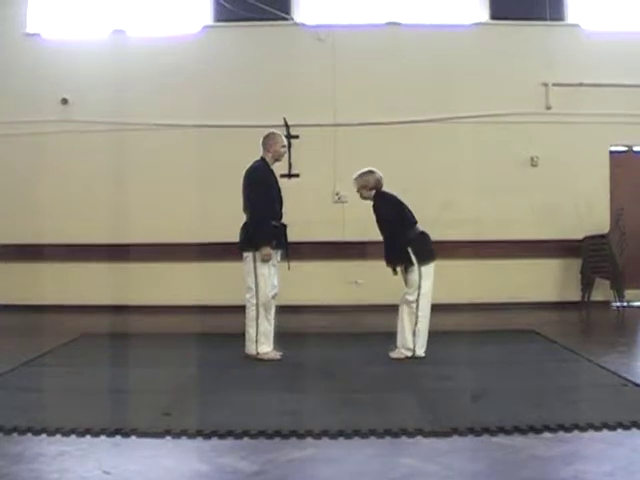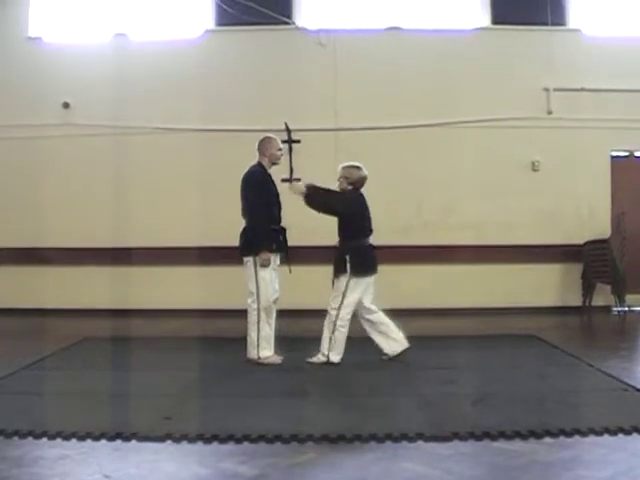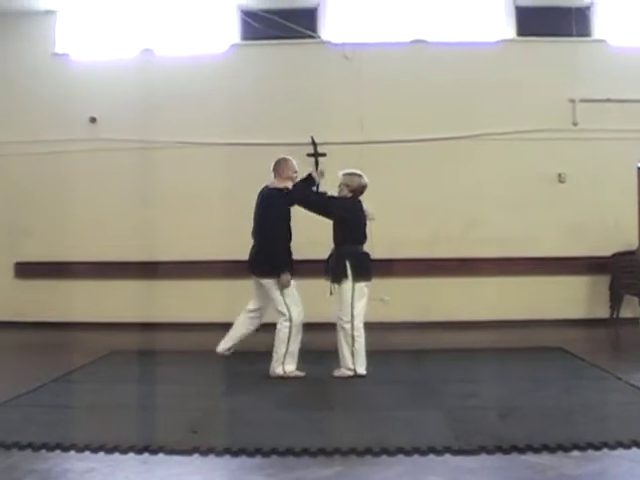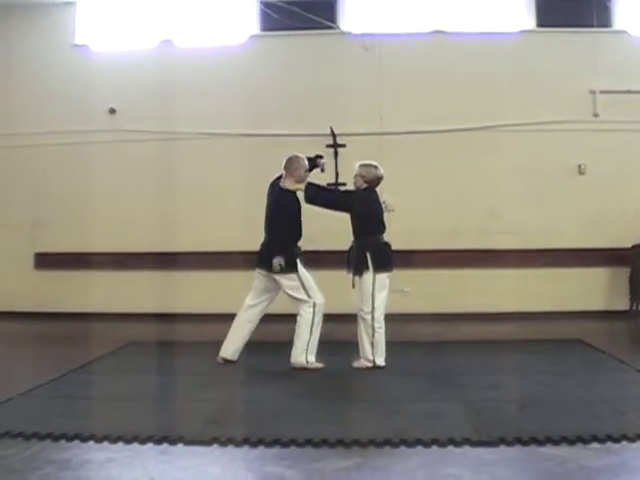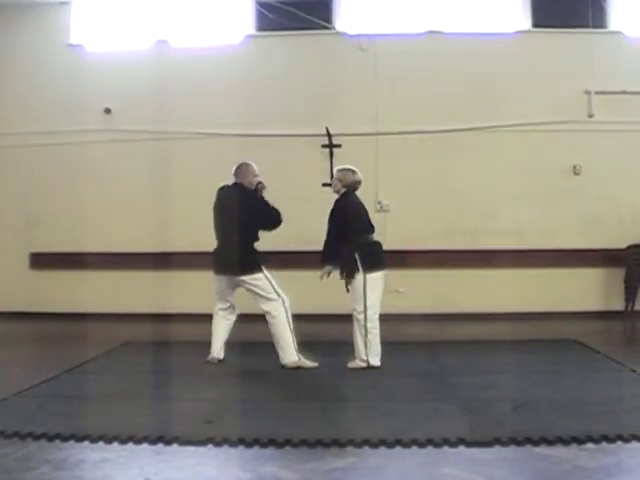
dt=1s
person 1, frame 1
left shoulder: (265, 171)
right shoulder: (258, 171)
right elbow: (256, 211)
right wrist: (264, 244)
left hip: (267, 241)
right hip: (259, 243)
left knee: (268, 293)
right knee: (260, 295)
left ankle: (263, 344)
right ankle: (257, 347)
person 1, frame 2
left shoulder: (262, 176)
right shoulder: (255, 176)
right elbow: (254, 217)
right wrist: (262, 249)
left hip: (267, 246)
right hip: (258, 248)
left knee: (269, 298)
right knee: (261, 300)
left ankle: (264, 349)
right ankle: (259, 352)
person 1, frame 3
left shoulder: (269, 193)
right shoulder: (274, 198)
left elbow: (288, 198)
right elbow: (277, 236)
right wrist: (284, 270)
left hip: (261, 262)
right hip: (270, 265)
left knee: (257, 308)
right knee: (292, 314)
left ankle: (226, 346)
right ankle: (282, 367)
person 1, frame 4
left shoulder: (277, 184)
right shoulder: (288, 200)
left elbow: (297, 165)
right elbow: (280, 231)
left wrist: (315, 161)
right wrist: (279, 255)
left hip: (267, 257)
right hip: (283, 259)
left knee: (253, 305)
right knee: (313, 302)
left ankle: (227, 353)
right ankle: (302, 358)
person 1, frame 5
left shoulder: (222, 194)
right shoulder: (250, 198)
right elbow: (274, 220)
left hip: (222, 261)
right hip: (245, 262)
left knee: (223, 307)
right knee: (277, 304)
left ankle: (215, 353)
right ankle: (291, 357)
person 2, frame 1
left shoulder: (383, 203)
right shoulder: (384, 201)
left elbow: (394, 234)
left wrist: (397, 261)
right wrist: (398, 261)
left hip: (417, 255)
right hip: (417, 253)
left knee: (416, 301)
right knee: (410, 300)
left ankle: (413, 348)
right ankle: (408, 347)
person 2, frame 2
left shoulder: (352, 200)
right shoulder: (353, 199)
left elbow: (330, 204)
right elbow: (330, 198)
left wrist: (307, 193)
right wrist: (308, 190)
left hip: (355, 262)
right hip: (362, 260)
left knee: (338, 310)
right knee: (366, 308)
left ankle: (329, 354)
right ankle: (396, 344)
person 2, frame 3
left shoulder: (349, 207)
right shoulder: (348, 207)
left elbow: (318, 202)
right elbow: (323, 202)
left wrist: (290, 188)
right wrist: (303, 183)
left hip: (352, 268)
right hip: (349, 266)
left knee: (351, 319)
right knee: (346, 319)
left ankle: (355, 367)
right ankle: (350, 365)
person 2, frame 4
left shoulder: (364, 199)
right shoulder: (365, 199)
left elbow: (333, 199)
right elbow: (336, 196)
left wrist: (302, 187)
right wrist: (304, 187)
left hip: (373, 260)
right hip: (369, 258)
left knee: (371, 311)
right knee: (366, 311)
left ankle: (375, 358)
right ankle: (370, 356)
person 2, frame 5
left shoulder: (343, 204)
right shoulder: (351, 202)
left elbow: (335, 235)
left wrist: (329, 262)
right wrist: (344, 264)
left hip: (364, 262)
right hip: (368, 259)
left knee: (365, 312)
right knee: (363, 311)
left ankle: (370, 358)
right ankle: (366, 356)
